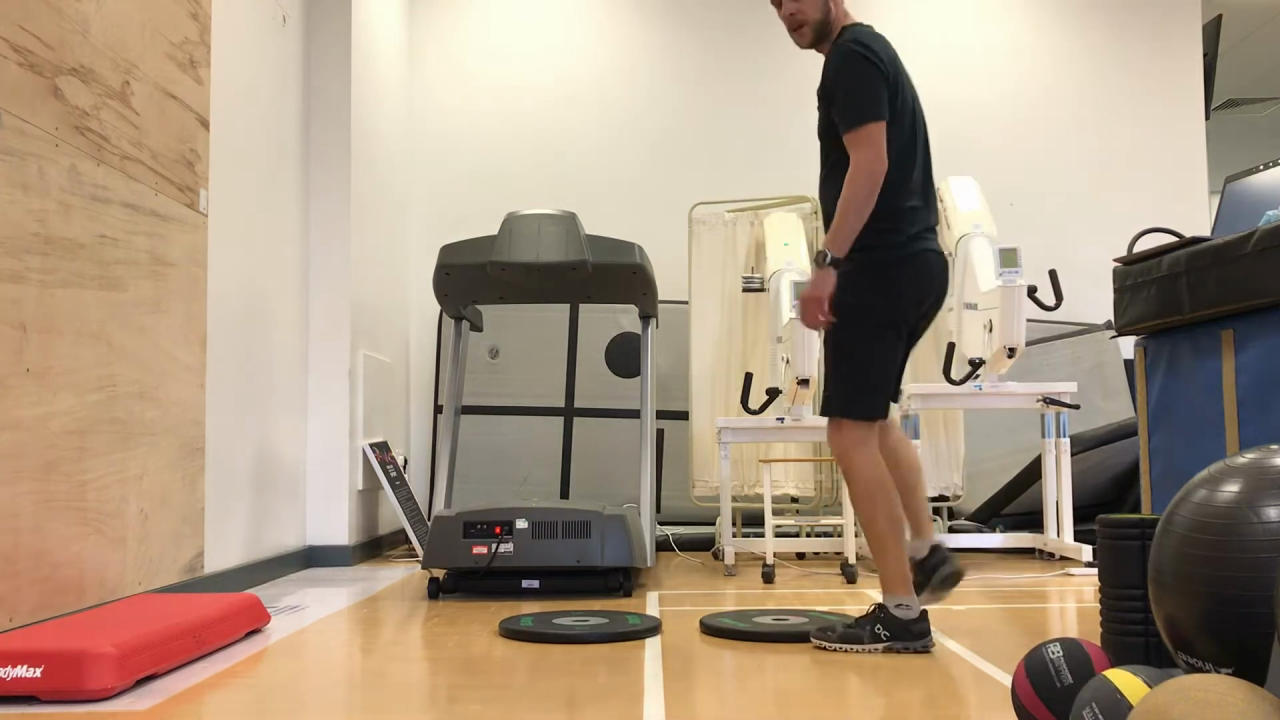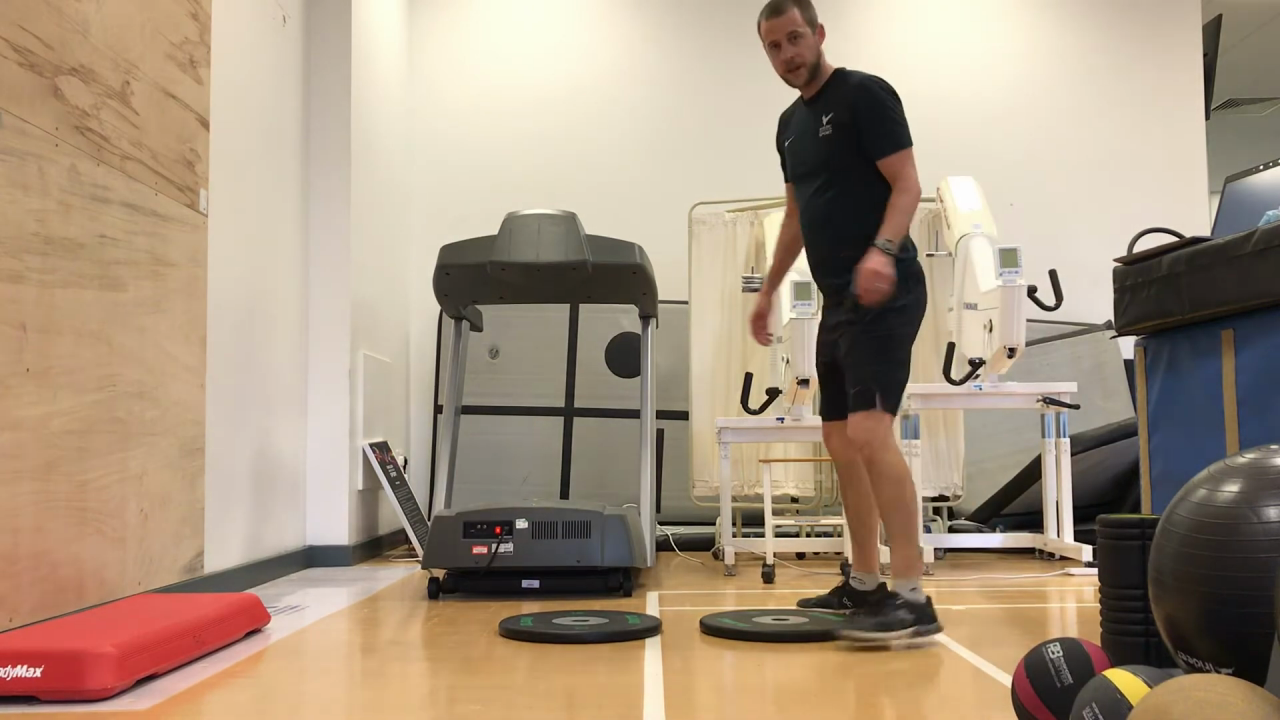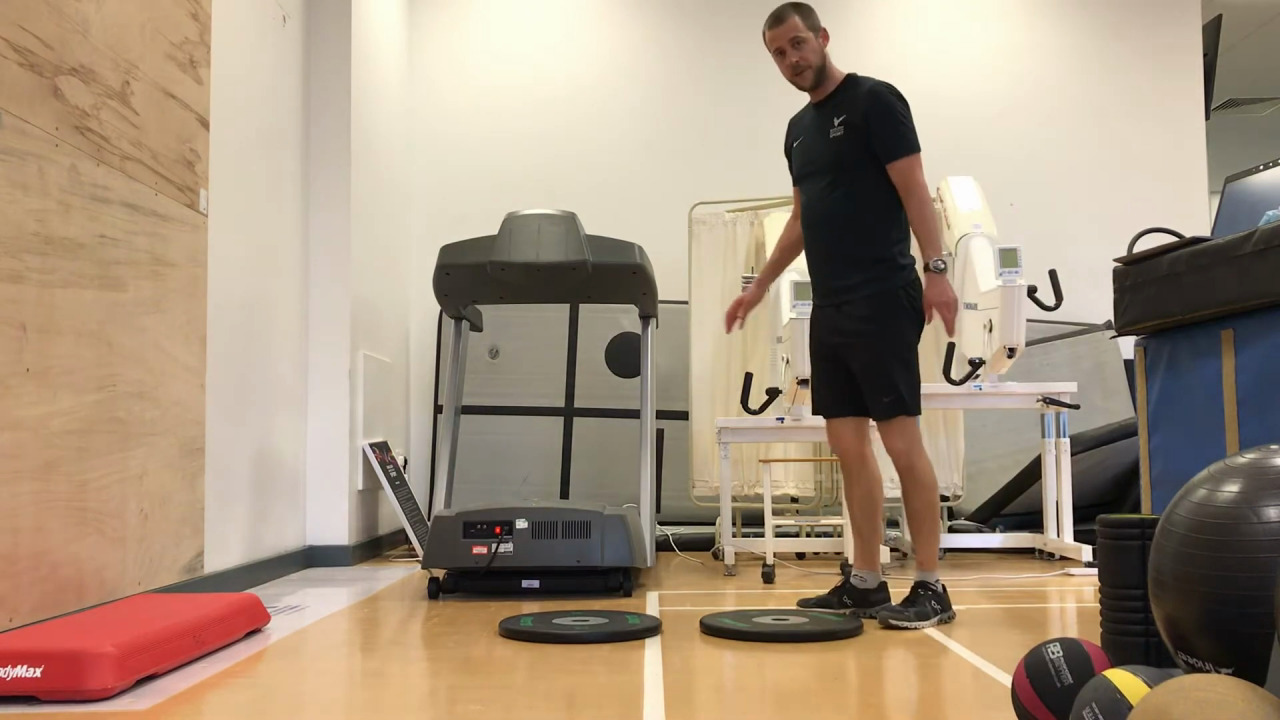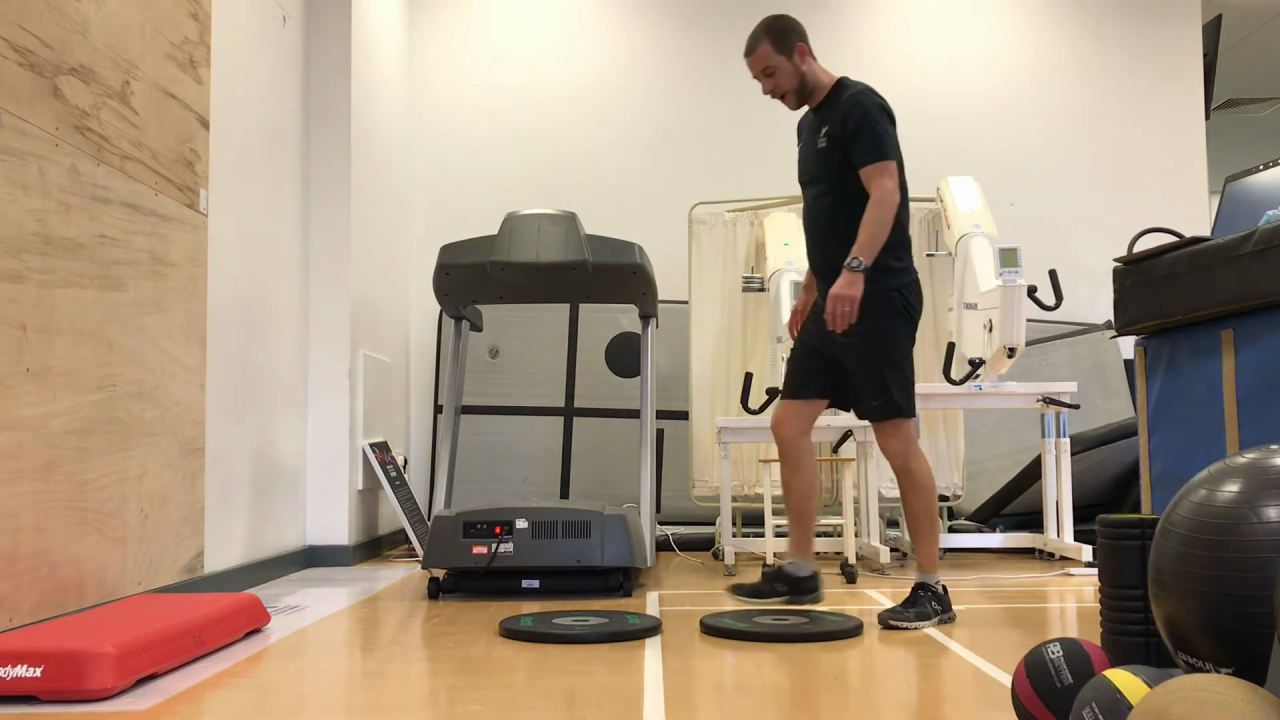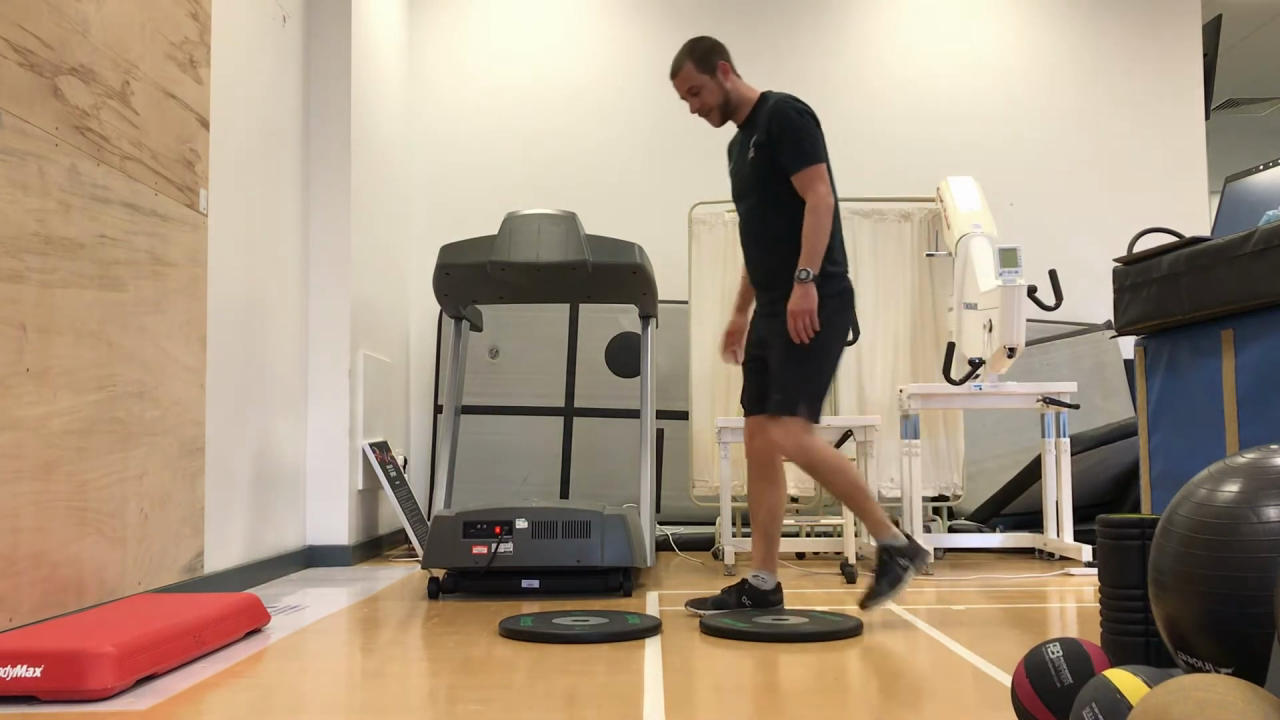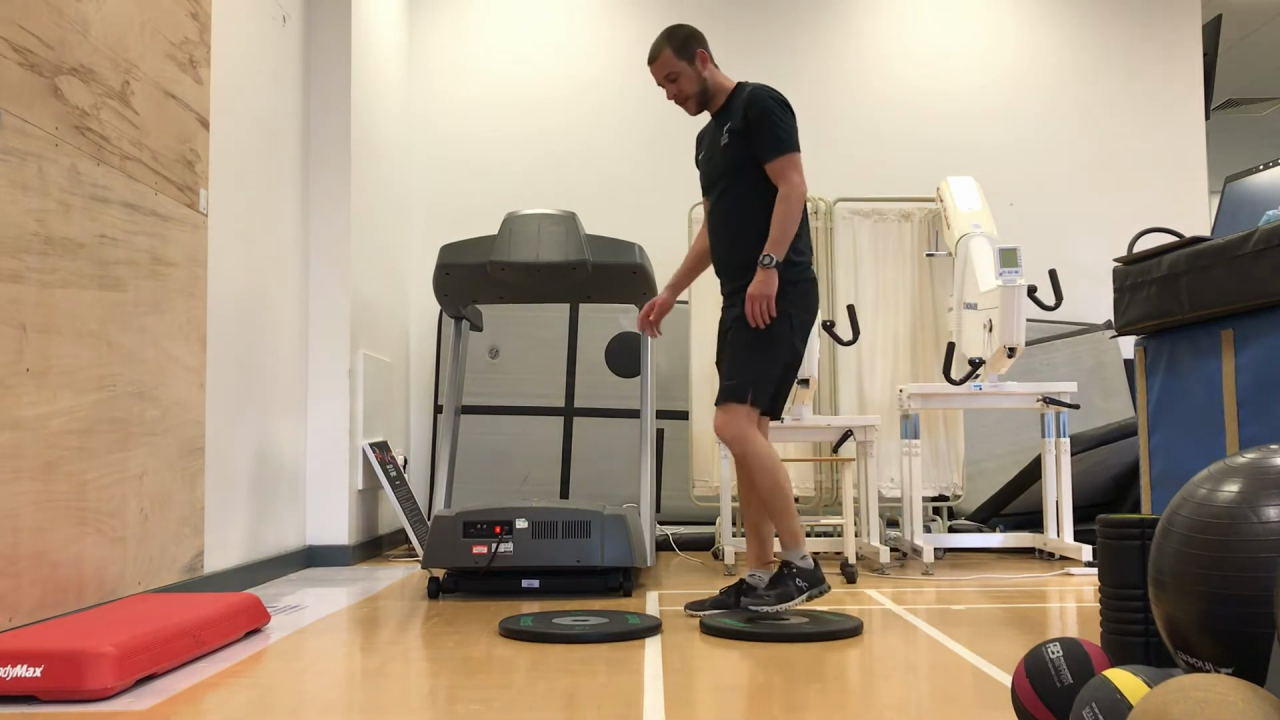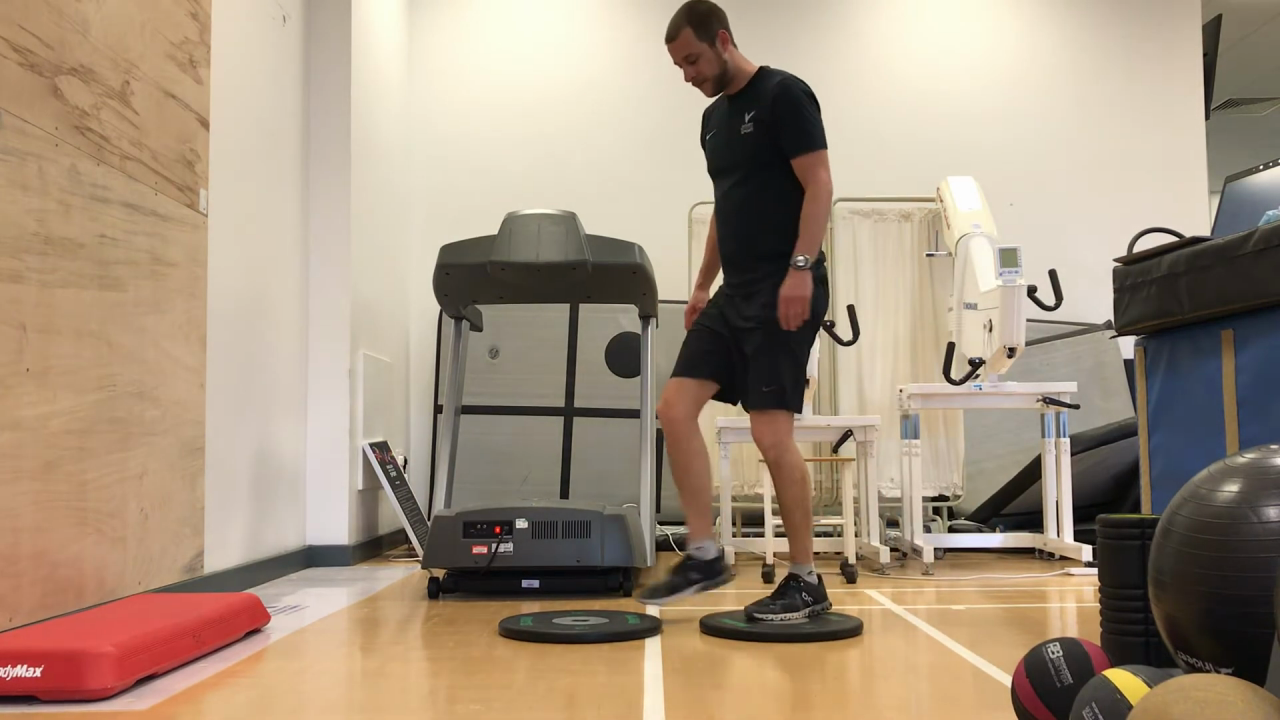
dt=0.4s
person 1, frame 1
left shoulder: (851, 55)
right shoulder: (864, 57)
left elbow: (870, 165)
left wrist: (826, 267)
left hip: (882, 267)
right hip: (910, 263)
left knee: (851, 435)
right knee: (874, 423)
left ankle: (902, 614)
right ankle: (926, 551)
person 1, frame 2
left shoulder: (864, 95)
right shoulder: (791, 123)
left elbow: (905, 182)
left wrist: (883, 250)
right wrist: (768, 291)
left hip: (883, 293)
right hip: (838, 299)
left knee: (869, 432)
right knee: (843, 442)
left ankle: (910, 595)
right ankle: (866, 584)
person 1, frame 3
left shoulder: (873, 100)
right shoulder: (799, 126)
left elbow: (914, 187)
left wrist: (934, 270)
right wrist: (759, 286)
left hip: (883, 298)
right hip: (830, 303)
left knee: (900, 440)
right knee: (848, 443)
left ankle: (930, 587)
right ankle: (866, 583)
person 1, frame 4
left shoulder: (859, 106)
right shoulder: (810, 123)
left elbow: (886, 194)
left wrist: (854, 272)
right wrist: (807, 290)
left hip: (877, 297)
right hip: (831, 305)
left knee: (896, 443)
right knee: (789, 426)
left ankle: (929, 588)
right ankle: (798, 570)
person 1, frame 5
left shoulder: (784, 116)
right shoulder: (739, 146)
left elbow: (820, 200)
left wrist: (804, 284)
right wrist: (741, 312)
left hip: (813, 304)
right hip: (773, 308)
left knee: (791, 438)
right knee: (759, 441)
left ankle: (894, 545)
right ankle: (761, 582)
person 1, frame 6
left shoulder: (758, 104)
right shoulder: (707, 138)
left elbow: (792, 187)
left wrist: (769, 266)
right wrist: (671, 290)
left hip: (776, 293)
right hip: (739, 300)
left knee: (737, 427)
right knee: (741, 436)
left ankle: (801, 564)
right ankle: (758, 578)
person 1, frame 7
left shoulder: (784, 95)
right shoulder: (713, 119)
left elbow: (818, 187)
left wrist: (803, 268)
right wrist: (702, 285)
left hip: (784, 292)
right hip: (734, 291)
left knee: (771, 434)
right knee: (675, 407)
left ankle: (806, 581)
right ankle: (701, 554)
